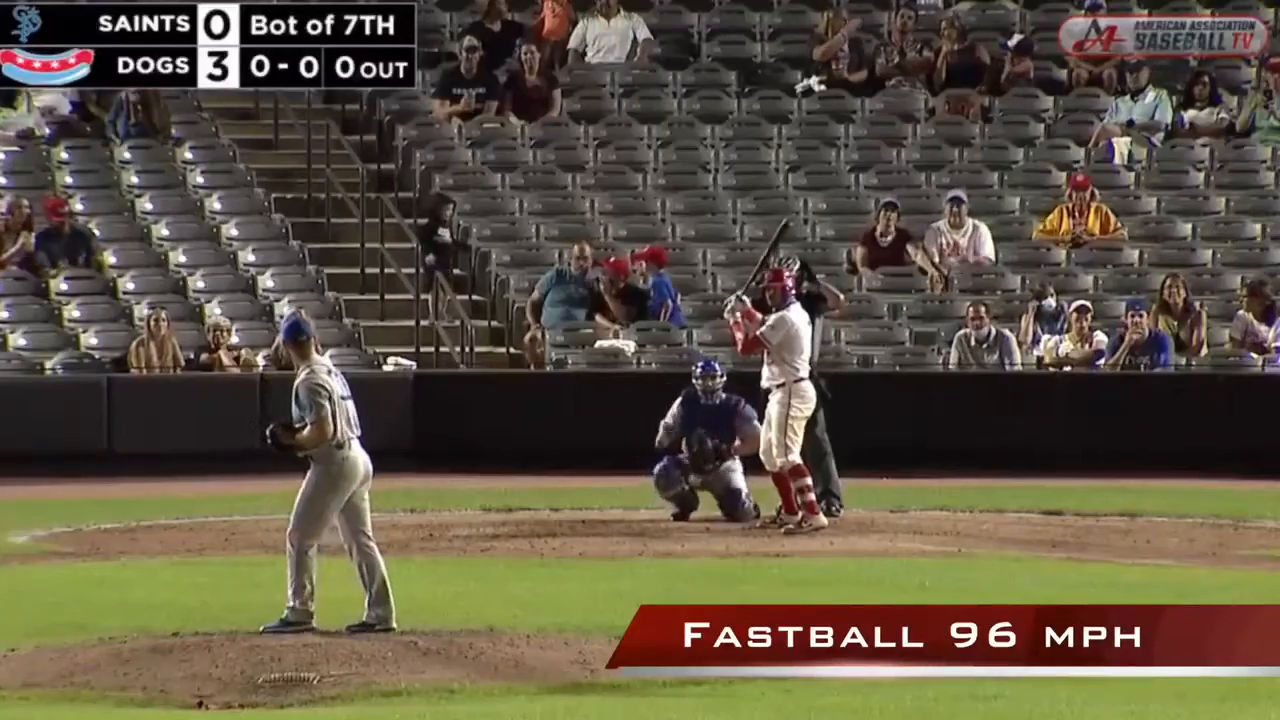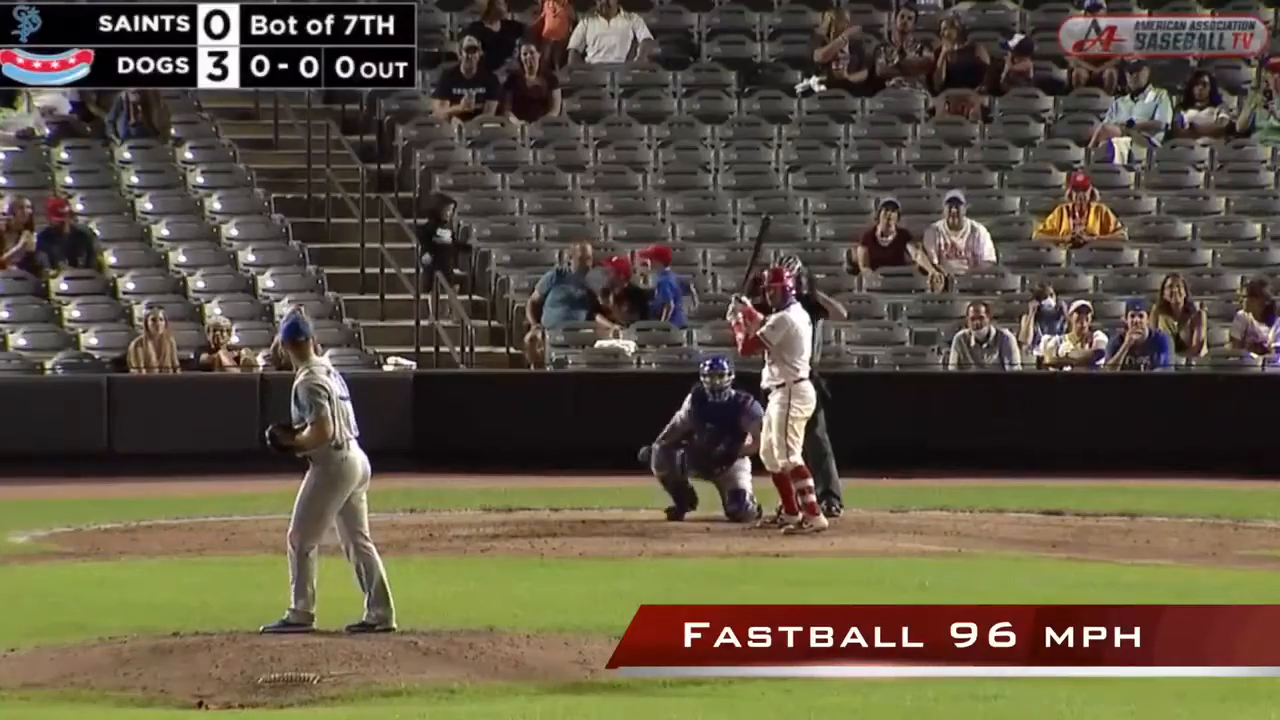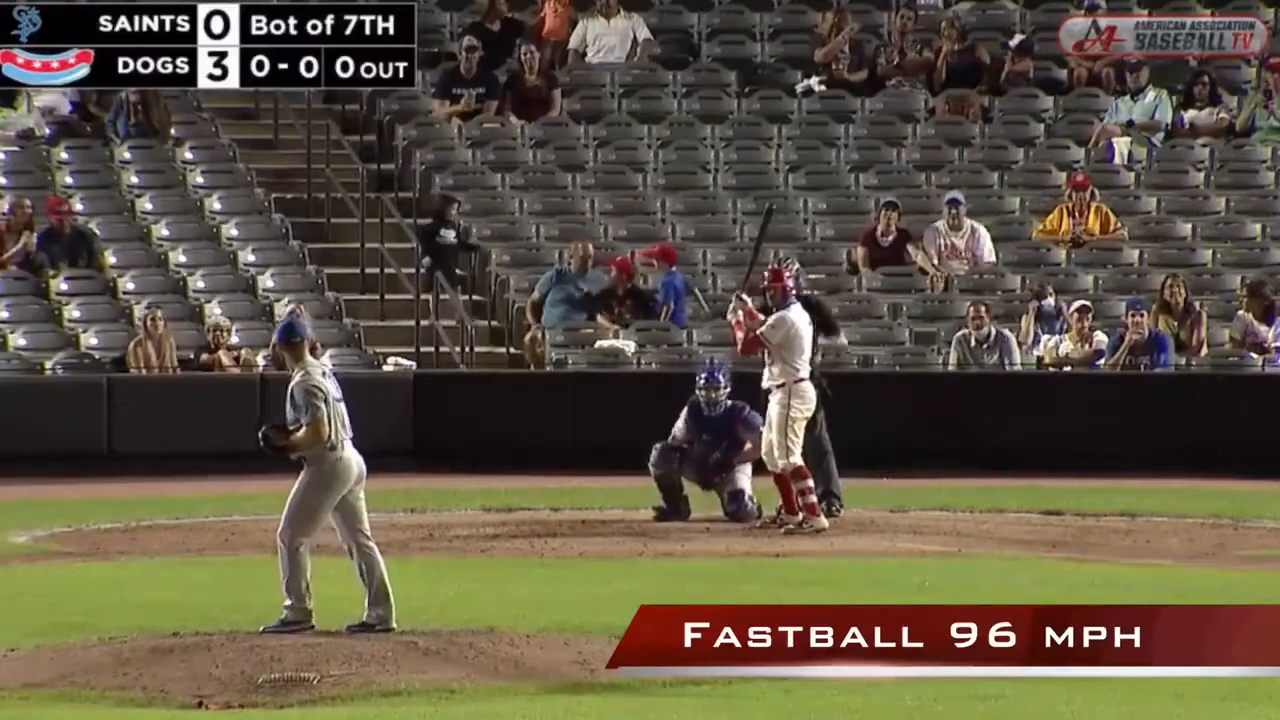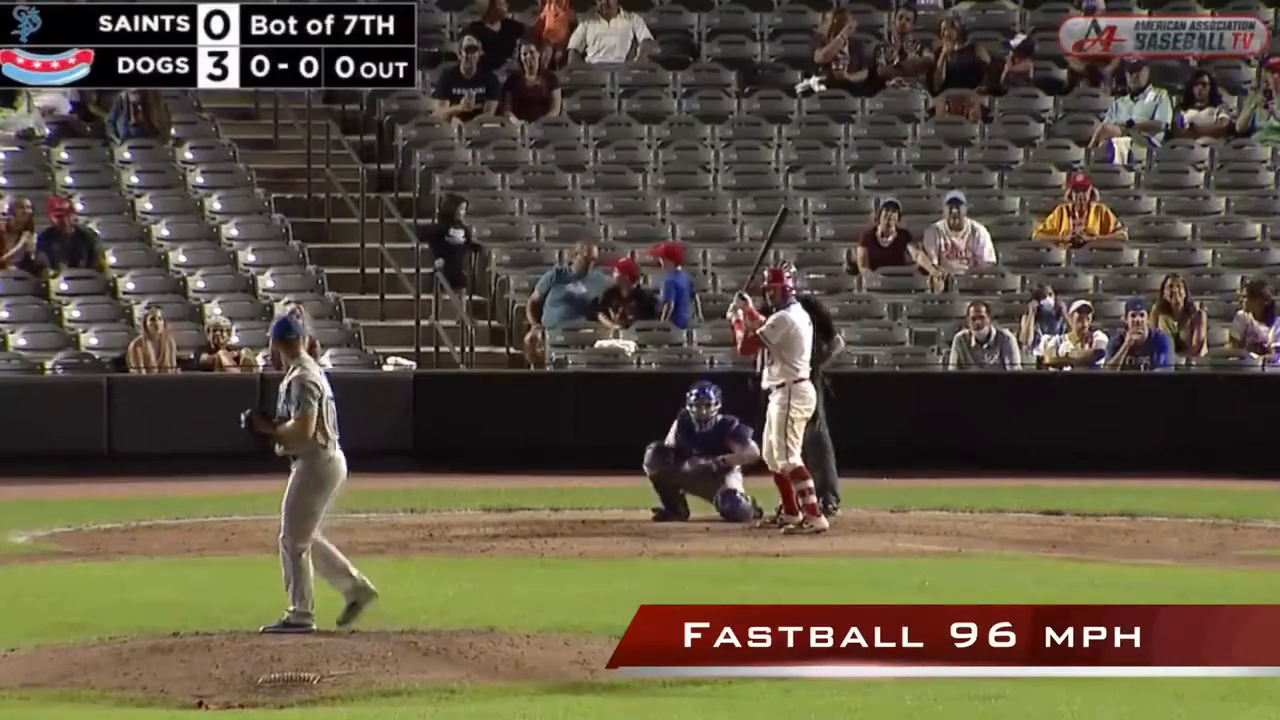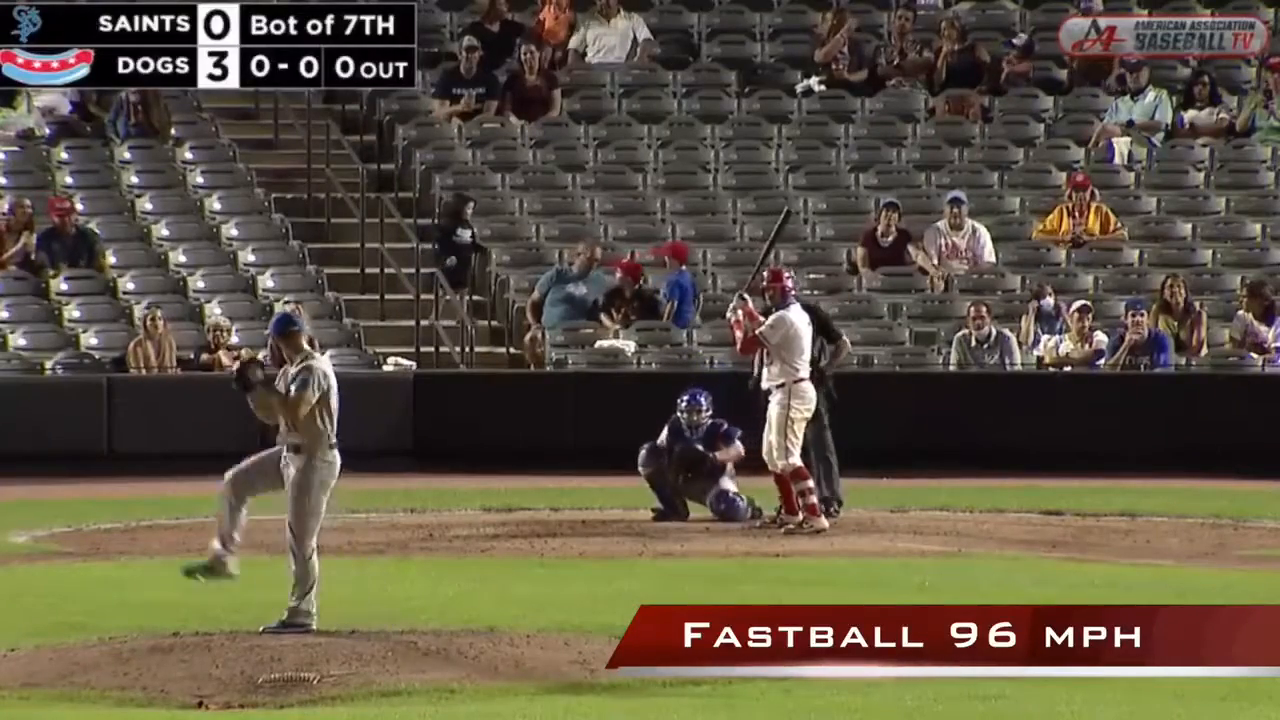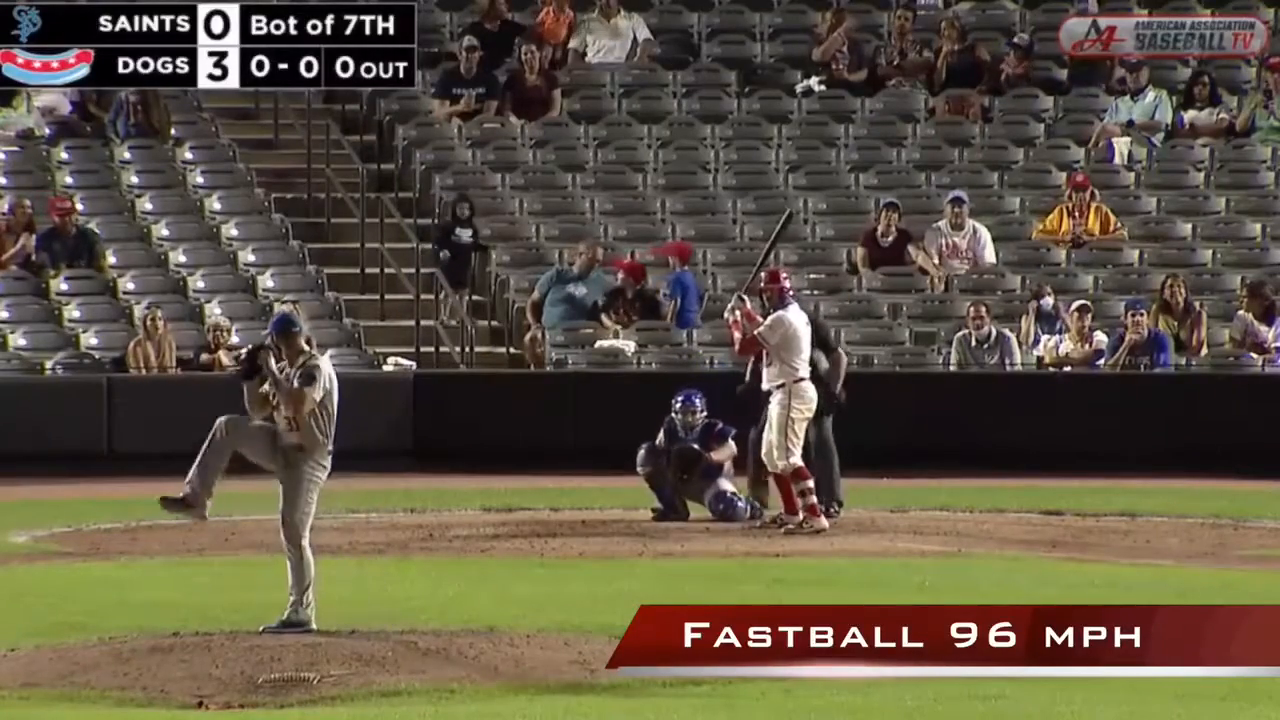
dt=0.2s
person 1, frame 1
left shoulder: (308, 380)
right shoulder: (331, 370)
left elbow: (322, 431)
left wrist: (292, 440)
right wrist: (298, 434)
left hip: (334, 464)
right hip: (357, 458)
left knee: (300, 537)
right knee: (361, 540)
left ankle: (299, 614)
right ankle: (380, 614)
person 1, frame 2
left shoulder: (308, 381)
right shoulder: (329, 371)
left elbow: (322, 432)
left wrist: (292, 441)
right wrist: (297, 434)
left hip: (333, 465)
right hip: (355, 459)
left knee: (301, 539)
right knee: (358, 540)
left ankle: (301, 615)
right ankle: (380, 614)
person 1, frame 3
left shoulder: (303, 382)
right shoulder: (323, 373)
left elbow: (318, 433)
left wrist: (286, 441)
right wrist: (290, 435)
left hip: (327, 465)
right hip: (349, 460)
left knee: (290, 536)
right knee: (358, 540)
left ankle: (298, 613)
right ankle: (381, 613)
person 1, frame 4
left shoulder: (301, 377)
right shoulder: (302, 373)
left elbow: (302, 430)
left wrist: (268, 429)
right wrist: (274, 424)
left hip: (316, 464)
right hip: (325, 461)
left knee: (292, 541)
right knee: (307, 538)
left ankle: (300, 615)
right ankle: (356, 588)
person 1, frame 5
left shoulder: (313, 368)
right shoulder: (288, 370)
left elbow: (292, 410)
right elbow: (267, 414)
left wrist: (261, 385)
right wrist: (252, 387)
left hip: (316, 460)
right hip: (289, 454)
left knee: (301, 538)
right knee: (233, 483)
left ankle: (301, 615)
right ankle: (223, 559)
person 1, frame 6
left shoulder: (315, 368)
right shoulder: (283, 367)
left elbow: (295, 407)
right elbow: (258, 413)
left wrist: (267, 373)
right wrist: (252, 377)
left hip: (308, 459)
right hip: (279, 448)
left knee: (293, 537)
right knee: (226, 426)
left ankle: (300, 616)
right ankle: (196, 498)
person 2, frame 1
left shoulder: (784, 318)
right shoulder: (796, 314)
left elbow: (746, 347)
right elbow: (765, 328)
left wrist: (734, 320)
right wrist: (746, 310)
left hip: (791, 393)
right hip: (782, 393)
left knee: (787, 456)
right knee: (770, 455)
left ankle: (813, 515)
right ankle: (791, 513)
person 2, frame 2
left shoulder: (785, 318)
right shoulder: (797, 314)
left elbow: (746, 348)
right elbow: (766, 328)
left wrist: (736, 321)
right wrist: (747, 310)
left hip: (790, 394)
right hip: (782, 393)
left knee: (788, 456)
right knee: (770, 455)
left ankle: (814, 516)
right ankle: (791, 513)
person 2, frame 3
left shoulder: (784, 318)
right shoulder: (798, 314)
left elbow: (746, 347)
right elbow: (766, 329)
left wrist: (736, 320)
right wrist: (747, 310)
left hip: (790, 394)
right hip: (784, 393)
left knee: (788, 457)
right knee: (772, 455)
left ankle: (814, 516)
right ankle: (791, 513)
person 2, frame 4
left shoulder: (784, 318)
right shoulder: (798, 314)
left elbow: (745, 347)
right elbow: (767, 332)
left wrist: (737, 318)
right wrist: (749, 310)
left hip: (790, 394)
right hip: (785, 393)
left knee: (787, 457)
right knee: (773, 456)
left ankle: (814, 516)
right ankle: (791, 513)
person 2, frame 5
left shoulder: (783, 318)
right shoulder: (797, 314)
left elbow: (744, 347)
right elbow: (767, 333)
left wrist: (736, 319)
right wrist: (748, 311)
left hip: (790, 394)
right hip: (786, 393)
left knee: (787, 457)
right knee: (773, 455)
left ankle: (814, 516)
right ankle: (791, 513)
person 2, frame 6
left shoulder: (781, 318)
right shoulder: (796, 315)
left elbow: (743, 348)
right elbow: (765, 333)
left wrist: (733, 319)
right wrist: (746, 312)
left hip: (791, 393)
right hip: (786, 393)
left knee: (788, 457)
right knee: (772, 455)
left ankle: (815, 517)
right ankle: (792, 513)
